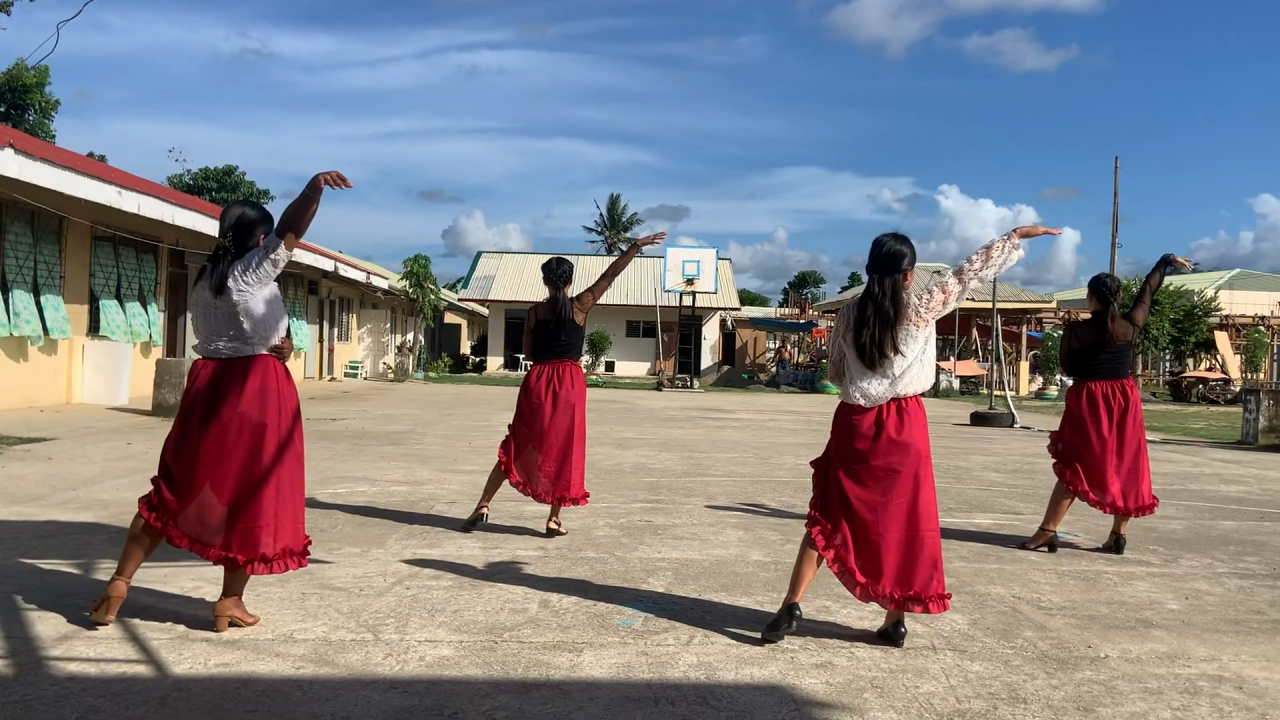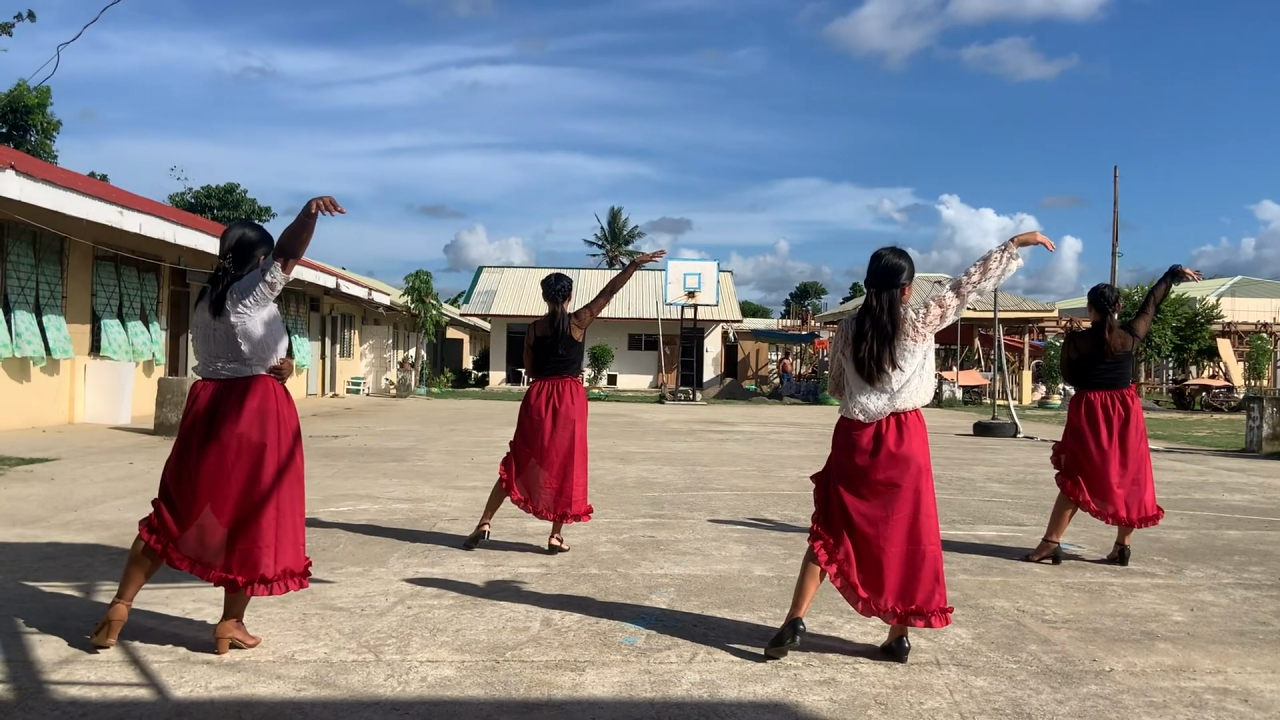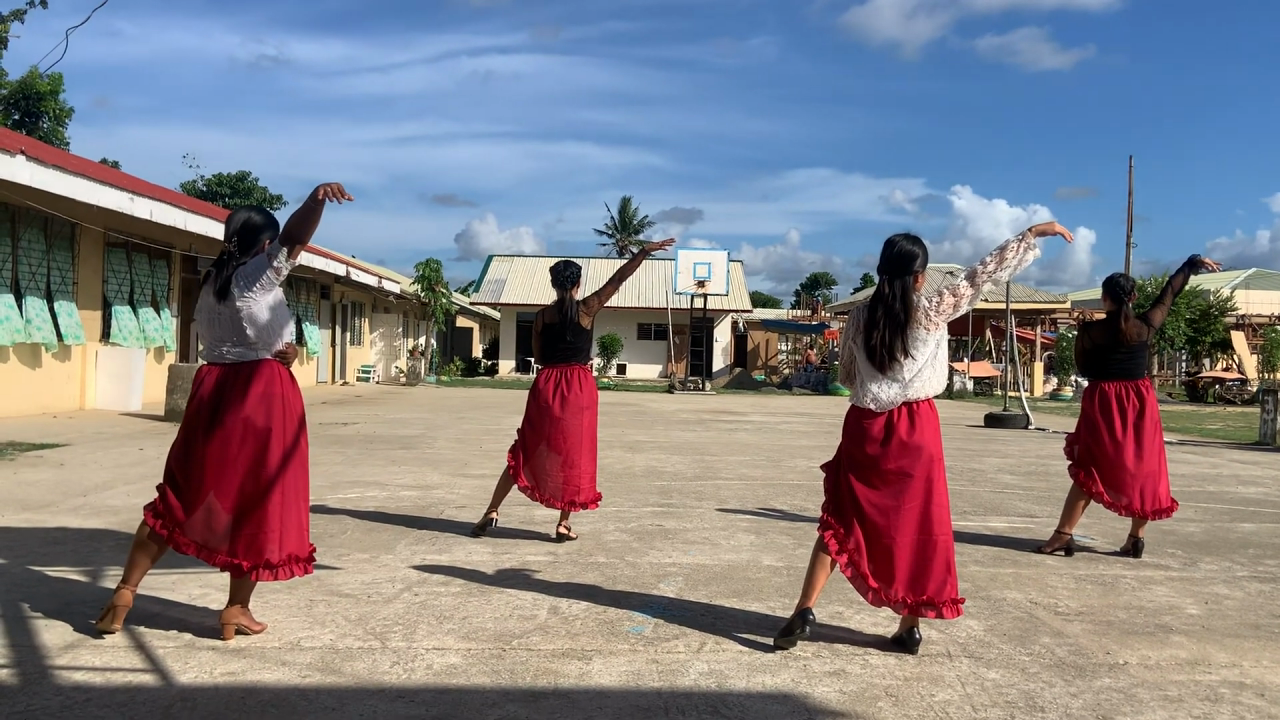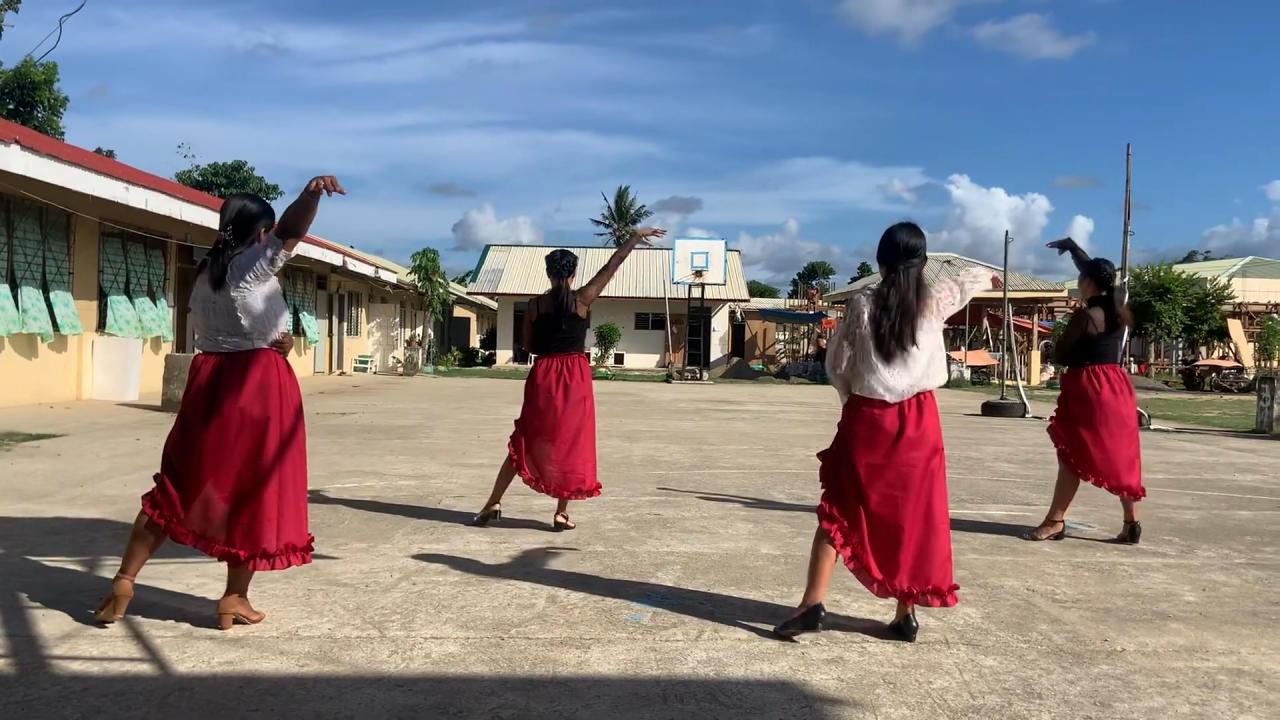
dt=1s
person 1, frame 1
left shoulder: (206, 279)
right shoulder: (251, 272)
right elbow: (291, 232)
left wrist: (275, 346)
right wrist: (314, 188)
left hip: (209, 386)
right hip: (254, 391)
left knee: (175, 488)
right knee: (250, 496)
left ankle: (118, 583)
right ankle: (230, 602)
person 1, frame 2
left shoulder: (207, 300)
right shoulder: (251, 292)
right elbow: (288, 255)
left wrist: (275, 365)
right wrist: (309, 213)
left hip: (209, 408)
right hip: (254, 412)
left knee: (176, 511)
right knee: (251, 517)
left ankle: (119, 606)
right ankle: (231, 623)
person 1, frame 3
left shoulder: (211, 284)
right shoulder: (257, 276)
right elbow: (295, 240)
left wrist: (279, 350)
right wrist: (317, 199)
left hip: (213, 392)
right hip: (259, 396)
left knee: (181, 496)
right knee: (256, 502)
left ankle: (124, 591)
right ankle: (237, 609)
person 1, frame 4
left shoulder: (206, 272)
right shoulder: (251, 265)
right elbow: (289, 232)
right wrist: (313, 191)
left hip: (210, 384)
right hip: (260, 388)
left knee: (178, 486)
right knee: (254, 495)
left ankle: (121, 584)
right ankle: (233, 599)
person 2, frame 1
left shoulder: (849, 314)
right shoulder: (920, 309)
left elbow: (835, 372)
right elbow: (971, 271)
right wrist: (1017, 235)
left hip: (855, 422)
right hip: (903, 424)
left knee: (829, 517)
right knee: (903, 521)
left ankle: (791, 606)
right ankle: (894, 620)
person 2, frame 2
left shoulder: (848, 328)
right shoulder: (917, 322)
left elbow: (835, 387)
right elbow: (970, 284)
right wrist: (1016, 242)
left hip: (855, 437)
right hip: (903, 438)
left knee: (831, 532)
right knee: (905, 536)
left ankle: (794, 623)
right ankle: (898, 635)
person 2, frame 3
left shoulder: (860, 316)
right shoulder: (931, 311)
left elbow: (846, 375)
right elbow: (985, 273)
right wrist: (1033, 233)
left hip: (865, 425)
right hip: (914, 427)
left knee: (841, 521)
right knee: (915, 526)
left ankle: (804, 611)
right ankle: (908, 626)
person 2, frame 4
left shoulder: (861, 305)
right shoulder: (937, 299)
left elbow: (836, 368)
right elbow: (969, 279)
left wrist: (853, 394)
right wrist: (988, 275)
left hip: (870, 417)
right hip: (919, 417)
left knee: (841, 510)
right knee: (915, 513)
left ankle: (812, 603)
right ankle: (905, 614)
person 3, frame 1
left shoulder: (535, 312)
right shoulder: (580, 306)
left elbow: (528, 353)
right elbow: (610, 275)
right wrist: (636, 246)
left hip: (538, 381)
right hip: (569, 383)
left knee: (518, 447)
right knee: (564, 451)
left ankle: (483, 506)
right ankle: (554, 520)
person 3, frame 2
left shoulder: (533, 328)
right shoulder: (578, 322)
left elbow: (530, 370)
right elbow: (609, 291)
right wrist: (635, 264)
left hip: (538, 397)
right hip: (570, 398)
left knee: (519, 463)
right knee: (565, 466)
left ankle: (484, 523)
right ankle: (555, 535)
person 3, frame 3
left shoulder: (542, 316)
right shoulder: (586, 309)
left elbow: (538, 357)
right elbow: (618, 279)
right wrist: (644, 252)
left hip: (546, 385)
right hip: (579, 386)
left knee: (527, 451)
right knee: (573, 454)
left ankle: (492, 511)
right ankle: (563, 524)
person 3, frame 4
left shoulder: (534, 304)
right shoulder: (581, 299)
left elbow: (530, 345)
right elbow: (609, 268)
right wrist: (634, 239)
left hip: (544, 375)
right hip: (577, 379)
left knee: (525, 442)
right knee: (572, 443)
left ankle: (492, 504)
right ankle: (561, 514)
person 4, frame 1
left shoulder: (1076, 330)
right shoulder: (1130, 325)
left elbow: (1068, 367)
right elbow: (1147, 292)
right wrist: (1167, 261)
left hip: (1088, 402)
right hip: (1124, 401)
left knee: (1074, 467)
right knee: (1125, 468)
left ankle: (1048, 530)
right ankle: (1118, 535)
person 4, frame 2
left shoulder: (1076, 341)
right shoulder: (1131, 335)
left elbow: (1069, 377)
right elbow: (1151, 304)
right wrist: (1174, 273)
left hip: (1088, 413)
right hip: (1125, 412)
left knee: (1076, 479)
right knee: (1128, 478)
left ankle: (1051, 542)
right ankle: (1122, 545)
person 4, frame 3
left shoulder: (1090, 331)
right shoulder: (1146, 326)
left elbow: (1083, 369)
right elbow: (1168, 294)
right wrist: (1193, 263)
left hip: (1103, 404)
right hip: (1140, 403)
left knee: (1088, 471)
right knee: (1142, 469)
left ankle: (1064, 534)
right ankle: (1136, 537)
person 4, frame 4
left shoulder: (1085, 316)
right shoulder: (1118, 309)
left elbow: (1061, 353)
right elbow: (1092, 268)
right wrist: (1070, 246)
left hip: (1086, 387)
right hip: (1115, 384)
left knee: (1073, 455)
right knee: (1117, 456)
left ankle: (1055, 521)
right ankle: (1130, 522)
